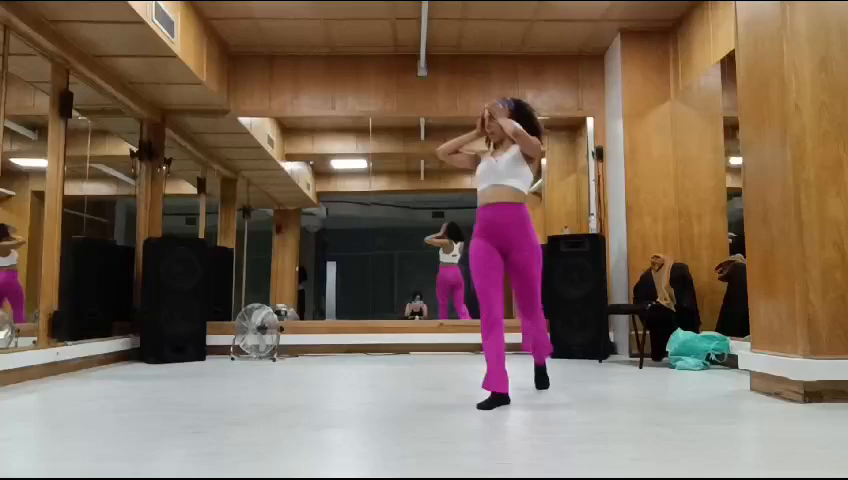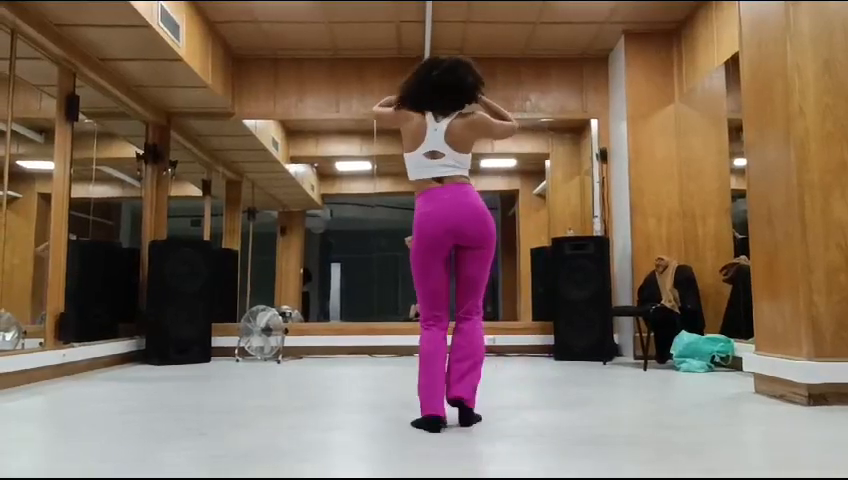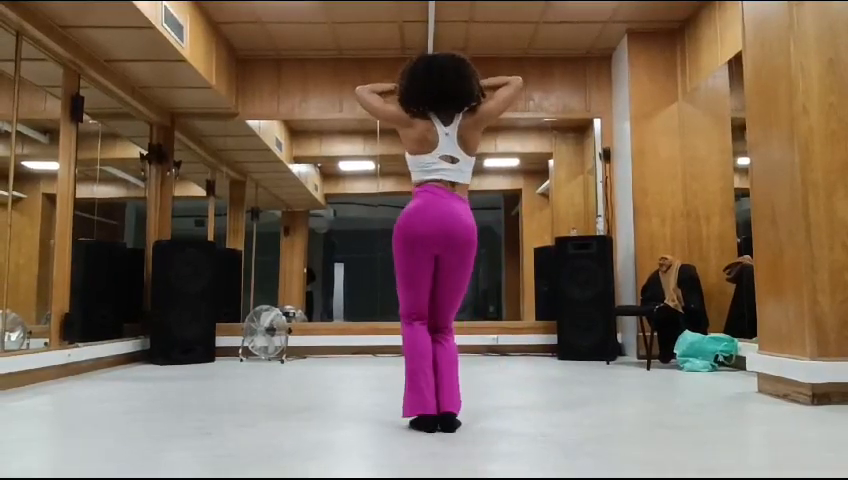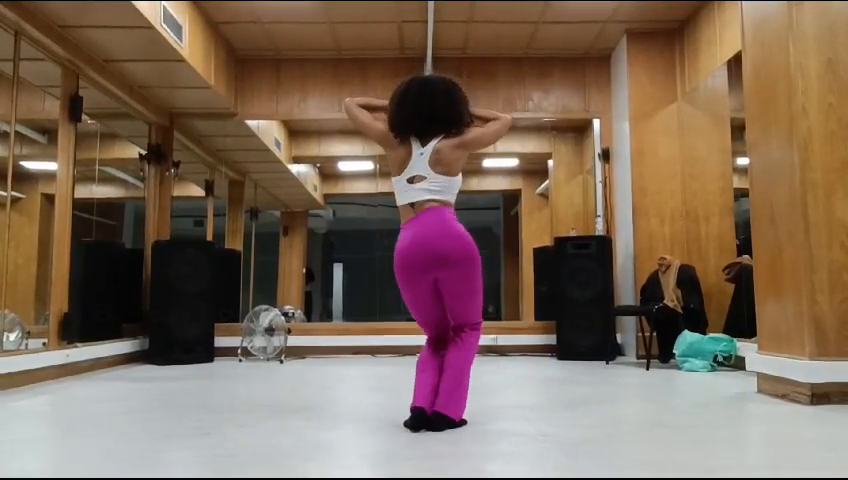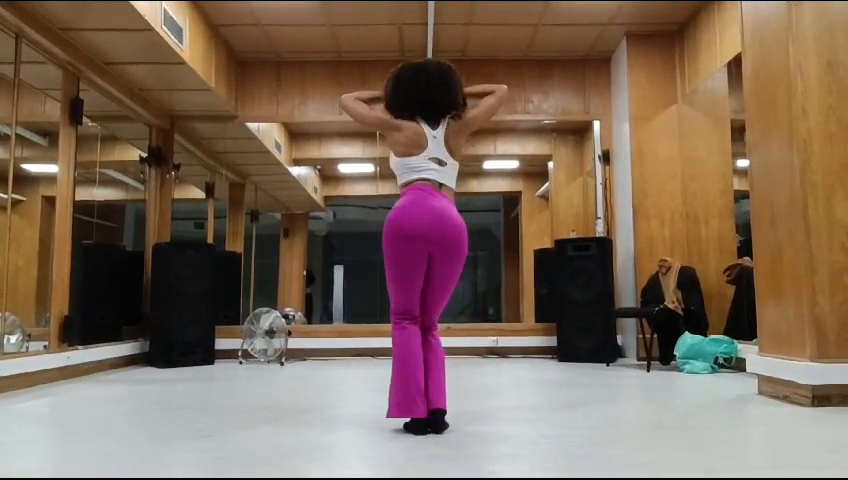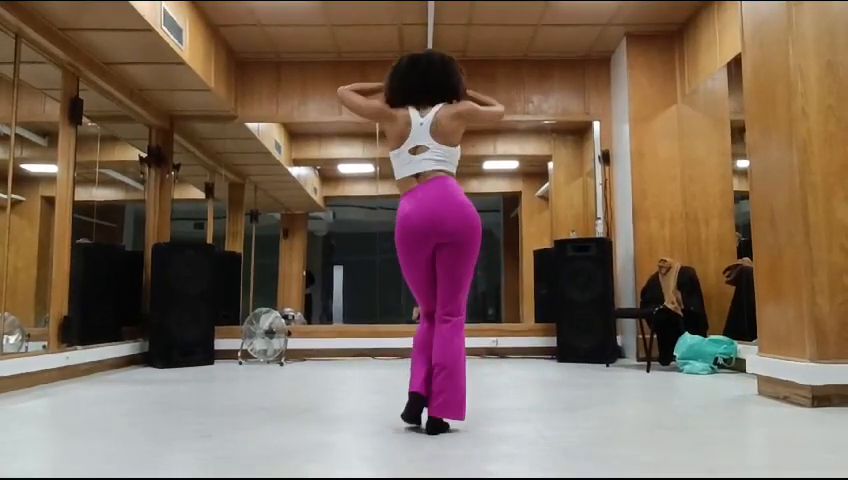
dt=0.7s
person 1, frame 1
left shoulder: (528, 150)
right shoulder: (481, 158)
left elbow: (536, 143)
right elbow: (442, 153)
left wrist: (502, 120)
right wrist: (475, 133)
left hip: (518, 229)
right hip: (483, 232)
left knee: (529, 306)
right knee: (490, 312)
left ankle: (540, 360)
right ankle: (498, 388)
person 1, frame 2
left shoulder: (408, 118)
right shoulder: (471, 121)
left elbow: (377, 109)
right elbow: (511, 126)
left wrist: (411, 96)
right wrist: (481, 99)
left hip: (430, 216)
right hip: (472, 211)
left knee: (433, 319)
right knee: (469, 313)
left ankle: (433, 411)
right ankle: (462, 399)
person 1, frame 3
left shoulder: (410, 123)
right shoulder: (473, 122)
left elbow: (362, 92)
right elbow: (515, 83)
left wrist: (400, 86)
right wrist: (476, 85)
left hip: (419, 217)
right hip: (461, 223)
left knee: (414, 319)
right knee: (442, 326)
left ankle: (424, 409)
right ankle: (448, 410)
person 1, frame 4
left shoulder: (394, 145)
right shoulder: (456, 145)
left elbow: (350, 104)
right elbow: (504, 121)
left wrist: (390, 104)
right wrist: (467, 112)
left hip: (409, 248)
right hip: (448, 238)
left knee: (436, 336)
right knee: (466, 329)
left ankle: (422, 406)
right ankle: (447, 411)
person 1, frame 5
left shoulder: (396, 127)
right shoulder: (457, 128)
left elbow: (348, 101)
right elbow: (500, 91)
left wrist: (385, 94)
right wrist: (460, 92)
left hip: (410, 216)
right hip: (452, 225)
left knee: (405, 318)
right knee: (427, 322)
left ankle: (416, 413)
right ankle: (436, 409)
person 1, frame 6
left shoulder: (392, 116)
right shoulder: (456, 113)
left elbow: (344, 93)
right elbow: (499, 110)
left wrist: (386, 87)
right wrist: (462, 92)
left hip: (412, 219)
right hip: (455, 209)
left knee: (430, 313)
right knee: (450, 314)
left ankle: (418, 393)
right ankle: (439, 413)
